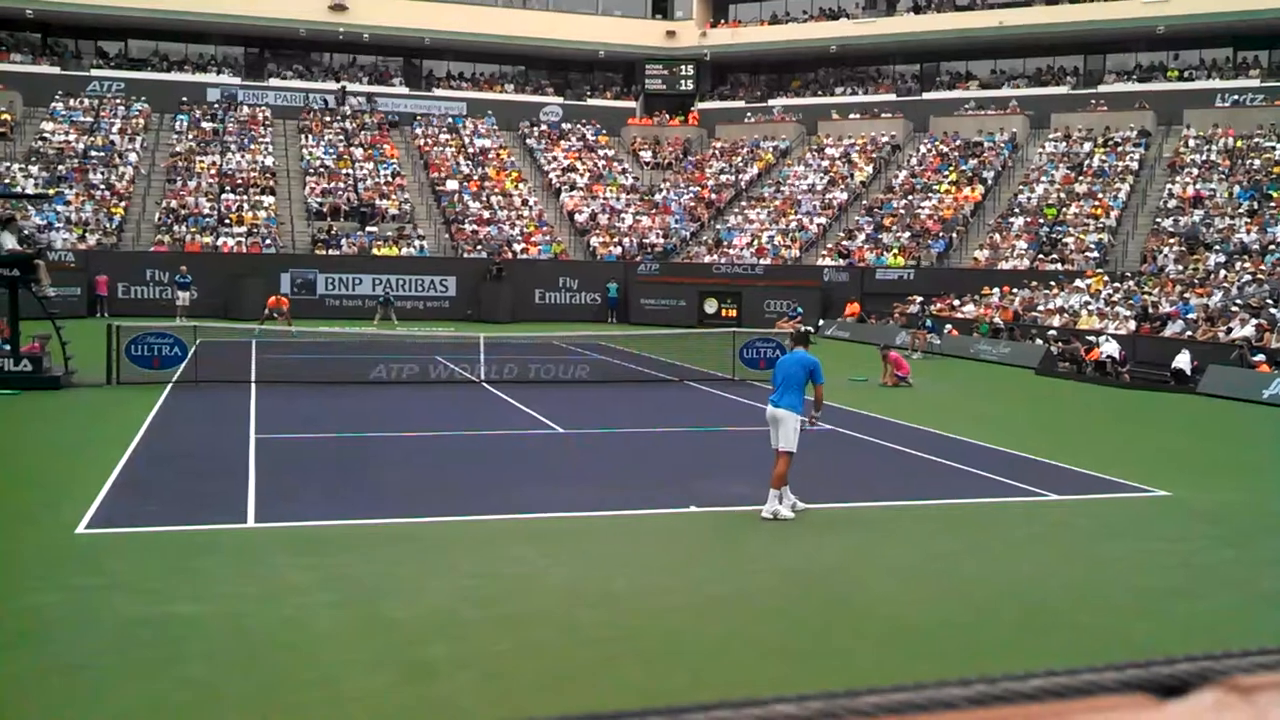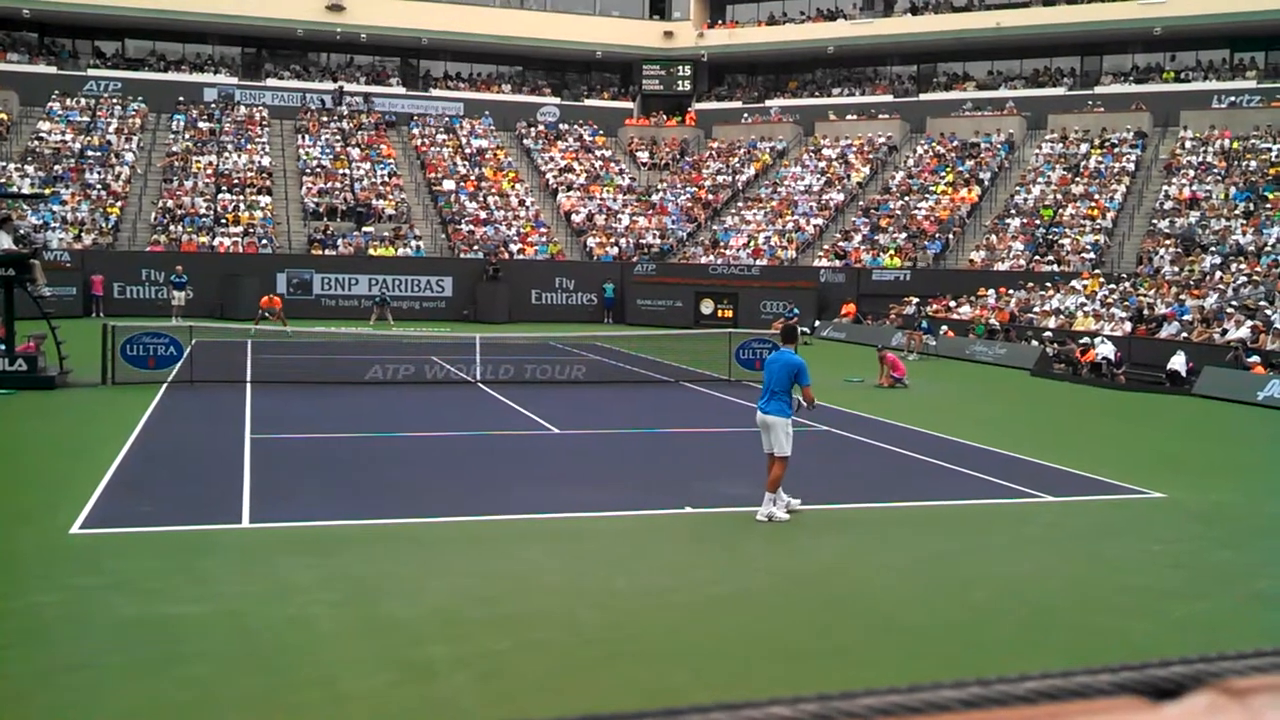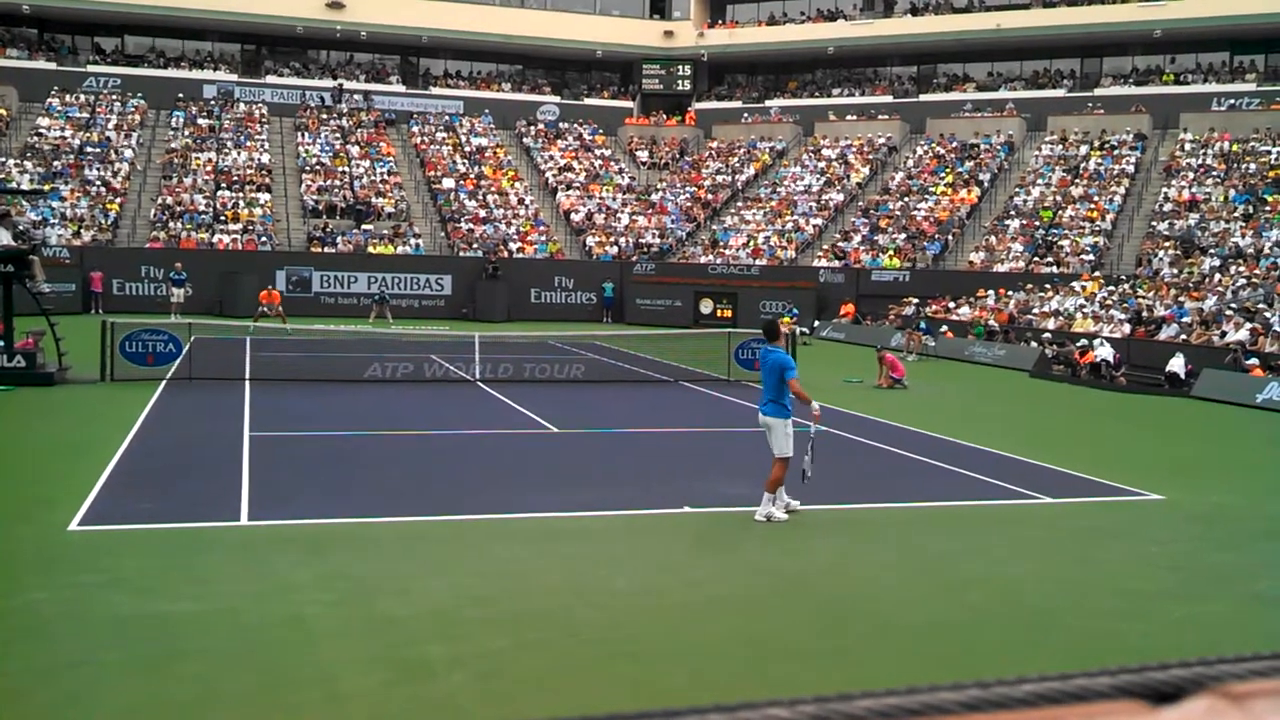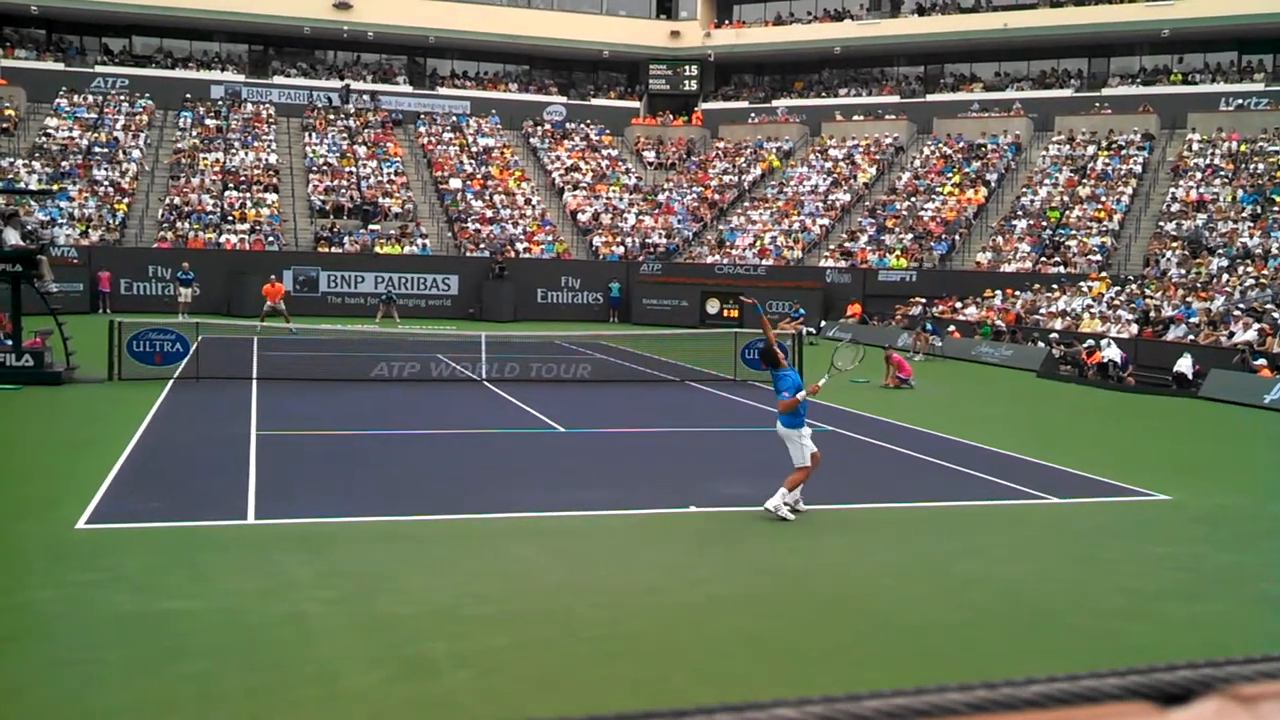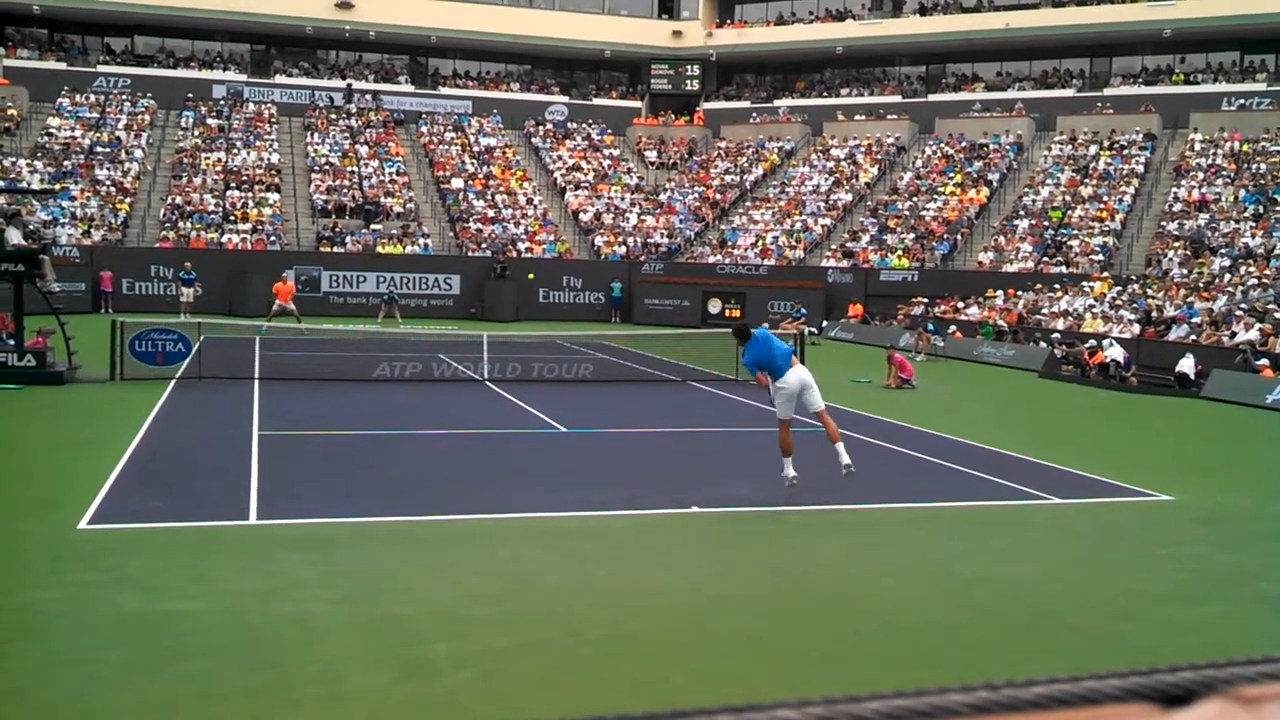
dt=0.5s
person 1, frame 1
left shoulder: (782, 360)
right shoulder: (812, 362)
right elbow: (819, 395)
right wrist: (816, 414)
left hip: (772, 408)
right hip: (789, 411)
left knee: (781, 456)
right knee: (785, 458)
left ankle: (786, 499)
right ankle: (771, 505)
person 1, frame 2
left shoulder: (770, 358)
right shoulder: (798, 363)
right elbow: (807, 397)
right wrist: (812, 402)
left hip: (763, 412)
right hip: (779, 415)
left knee: (773, 459)
right knee: (781, 461)
left ankle: (781, 500)
right ankle: (766, 509)
person 1, frame 3
left shoulder: (764, 353)
right shoulder: (784, 360)
left elbow: (772, 342)
right elbow: (795, 389)
left wrist: (776, 326)
right wrist: (813, 405)
left hip: (766, 413)
right hip: (779, 416)
left knee: (780, 460)
right knee: (781, 462)
left ankle: (780, 501)
right ankle: (765, 509)
person 1, frame 4
left shoulder: (776, 366)
right shoulder: (786, 379)
left elbow: (769, 334)
right elbow: (783, 409)
left wrist: (758, 308)
right wrist: (804, 394)
left hip: (793, 426)
right hip: (793, 428)
left knee: (814, 457)
right knee: (803, 470)
left ankle: (792, 498)
right ankle: (776, 501)
person 1, frame 5
left shoulder: (748, 357)
right shoulder: (760, 333)
left elbow: (763, 382)
left wrist: (772, 396)
left hip: (785, 382)
right hip: (801, 373)
left knee: (784, 425)
right knee: (824, 416)
left ankle: (788, 471)
right ankle: (844, 459)
